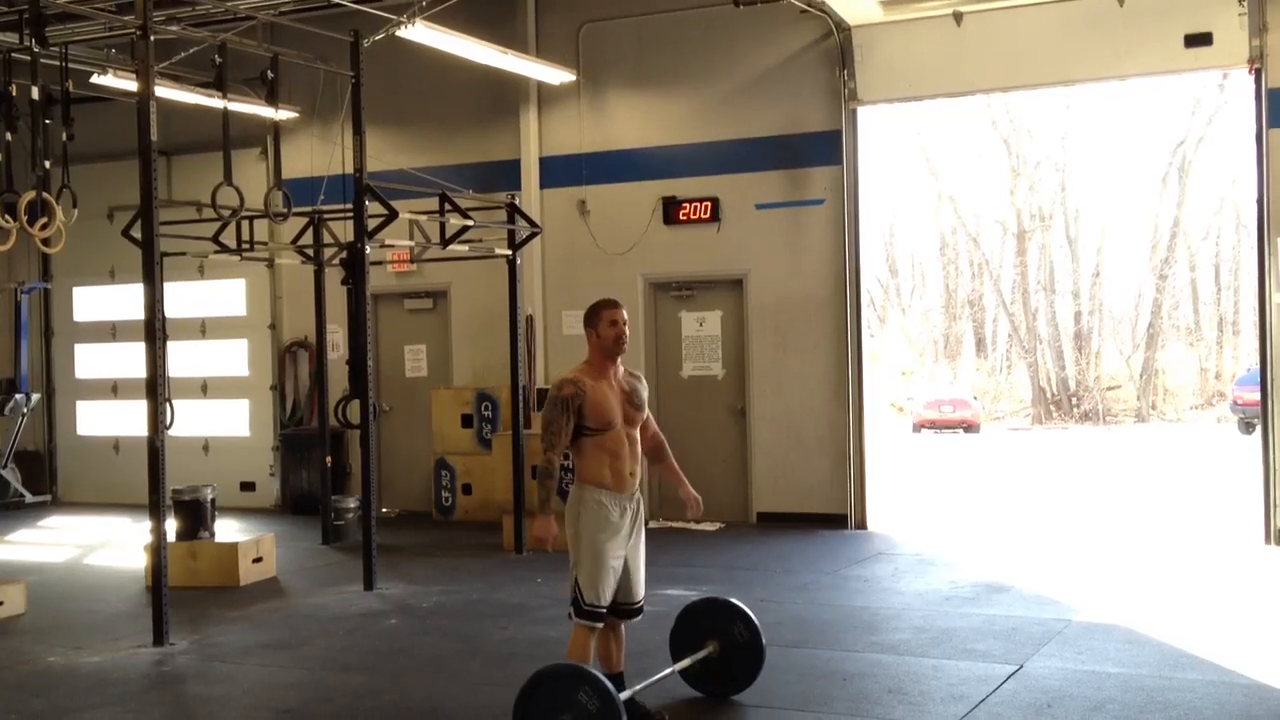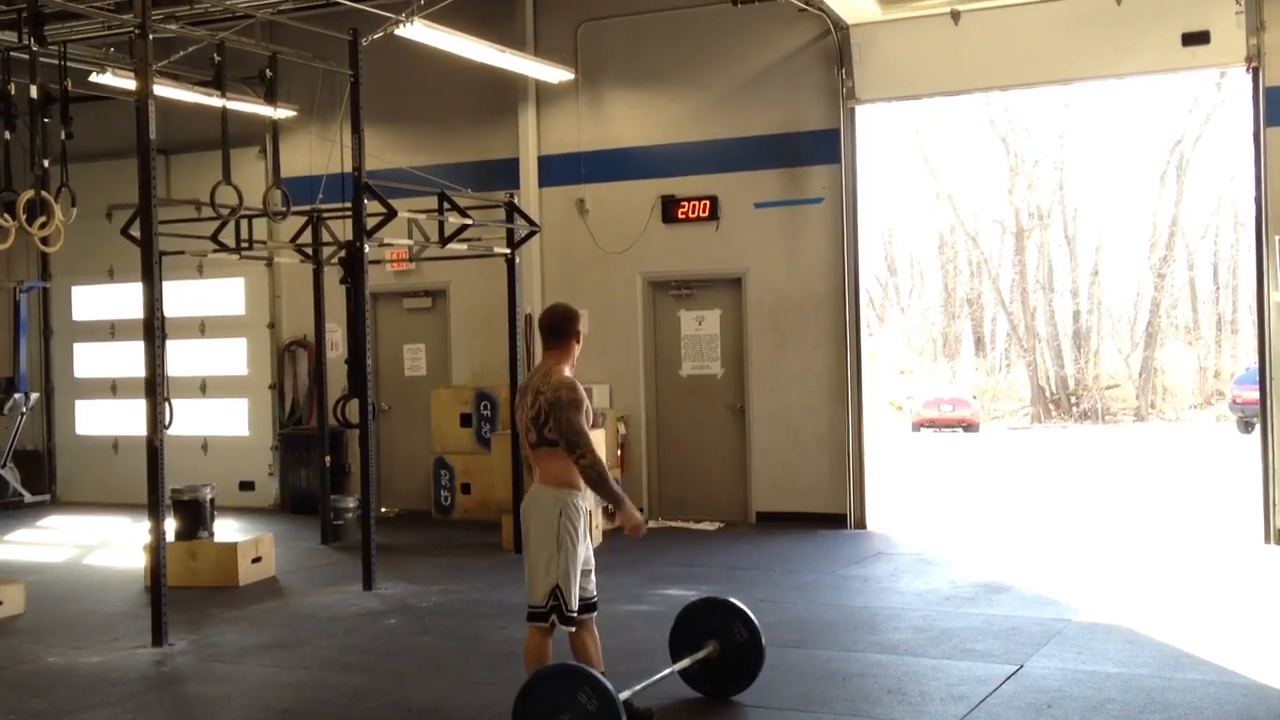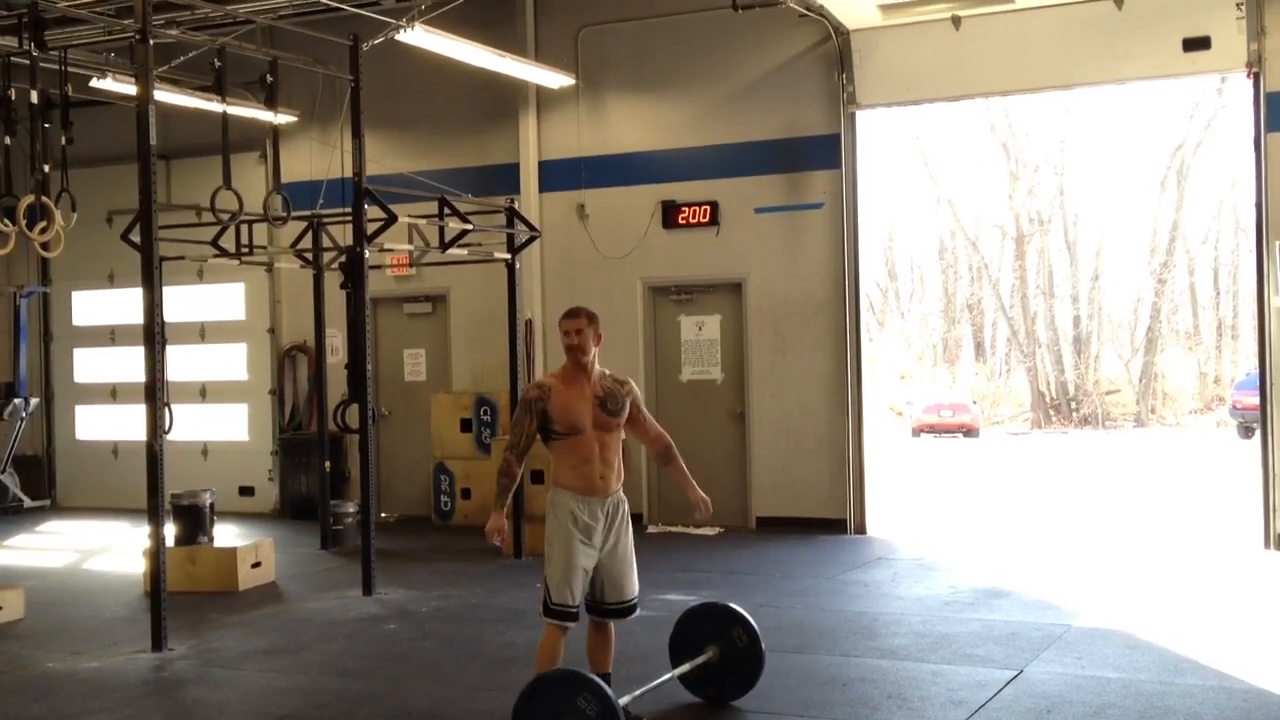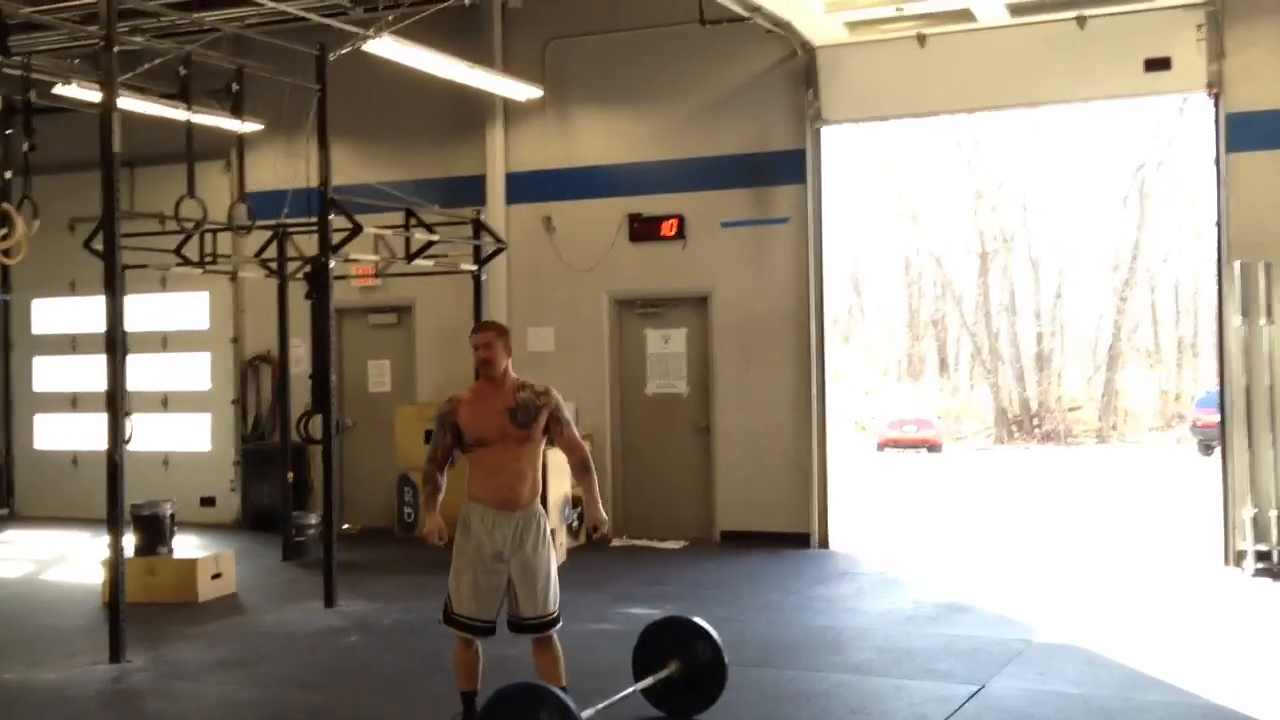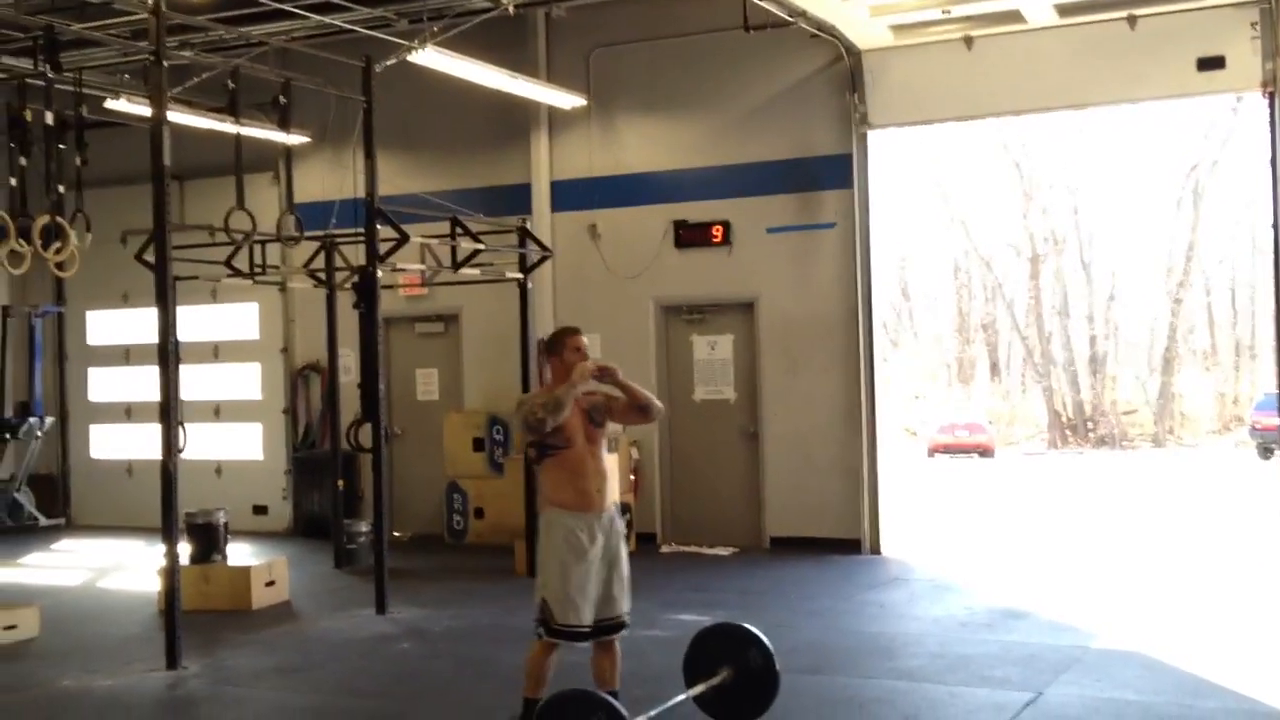
dt=1s
person 1, frame 1
left shoulder: (635, 382)
right shoulder: (572, 388)
left elbow: (651, 439)
right elbow: (550, 454)
left wrist: (683, 486)
right wrist: (544, 515)
left hip: (632, 505)
right hip: (595, 506)
left knee: (617, 612)
right knee: (589, 615)
person 1, frame 2
left shoulder: (534, 382)
right shoulder: (563, 388)
right elbow: (584, 457)
right wrist: (623, 507)
left hip: (562, 502)
right hip: (558, 505)
left knee: (582, 610)
right knee: (546, 616)
person 1, frame 3
left shoulder: (621, 389)
right shoulder: (542, 393)
left elbow: (657, 441)
right elbow: (514, 454)
left wrist: (691, 488)
right wrist: (499, 511)
left hip: (614, 508)
right hip: (569, 510)
left knee: (606, 614)
right knee: (560, 618)
person 1, frame 4
left shoulder: (543, 399)
right shoulder: (457, 407)
left elbow: (578, 452)
right elbow: (435, 464)
left wrist: (593, 501)
right wrist: (431, 511)
left hip: (530, 522)
right hip: (480, 523)
left knee: (544, 627)
right knee: (468, 628)
person 1, frame 5
left shoulder: (599, 402)
right shoulder: (533, 404)
left elbow: (653, 412)
right elbow: (542, 420)
left wrist: (618, 381)
right wrist: (574, 382)
left hip: (608, 523)
right hip: (565, 525)
left knee: (608, 630)
right knee: (555, 630)
